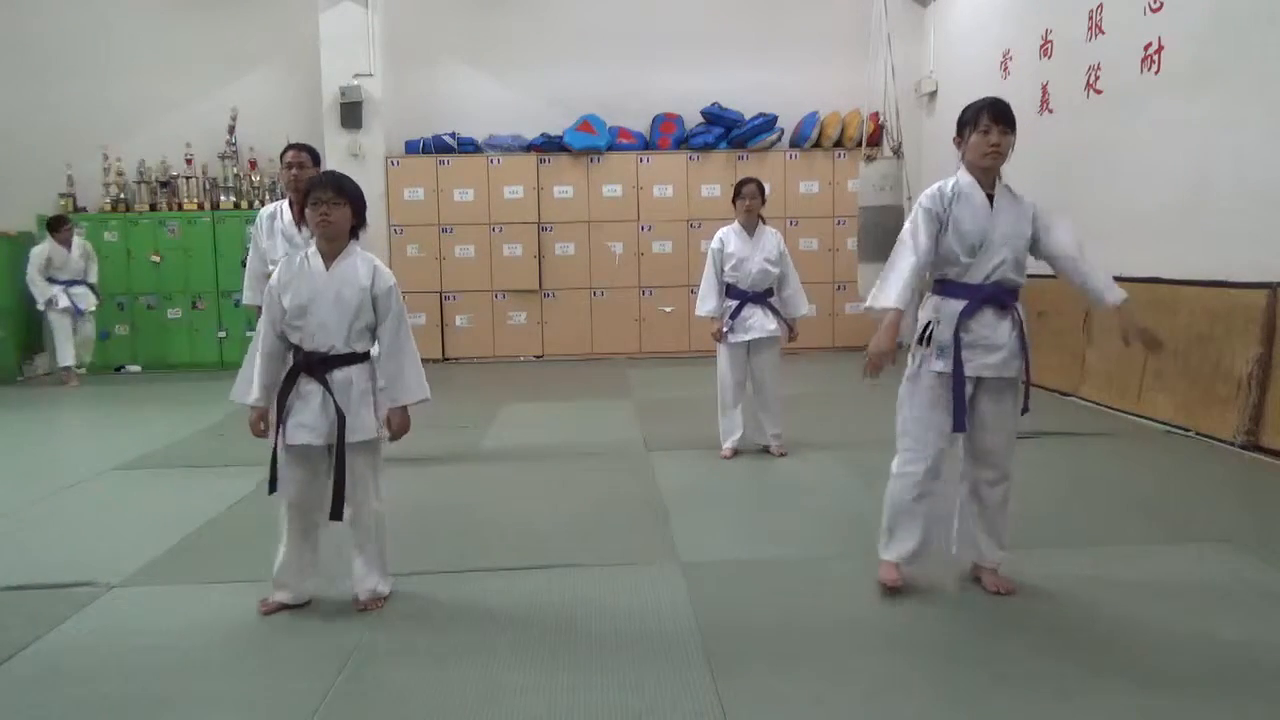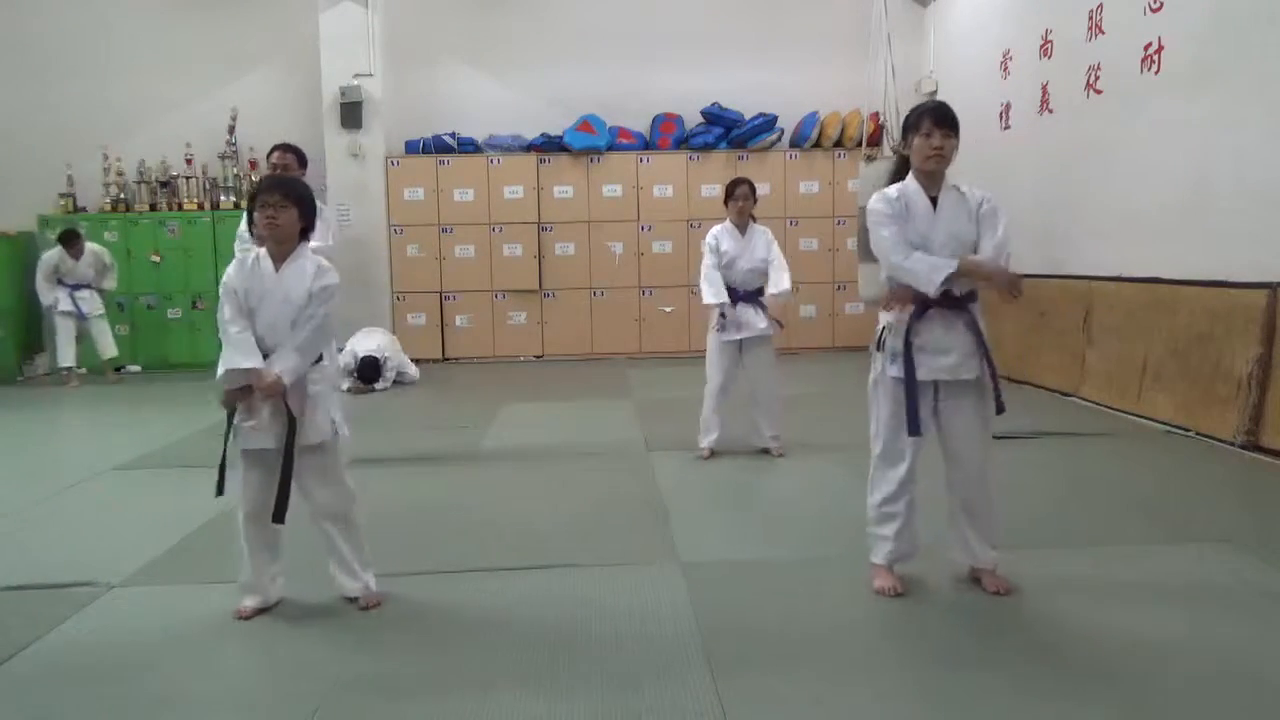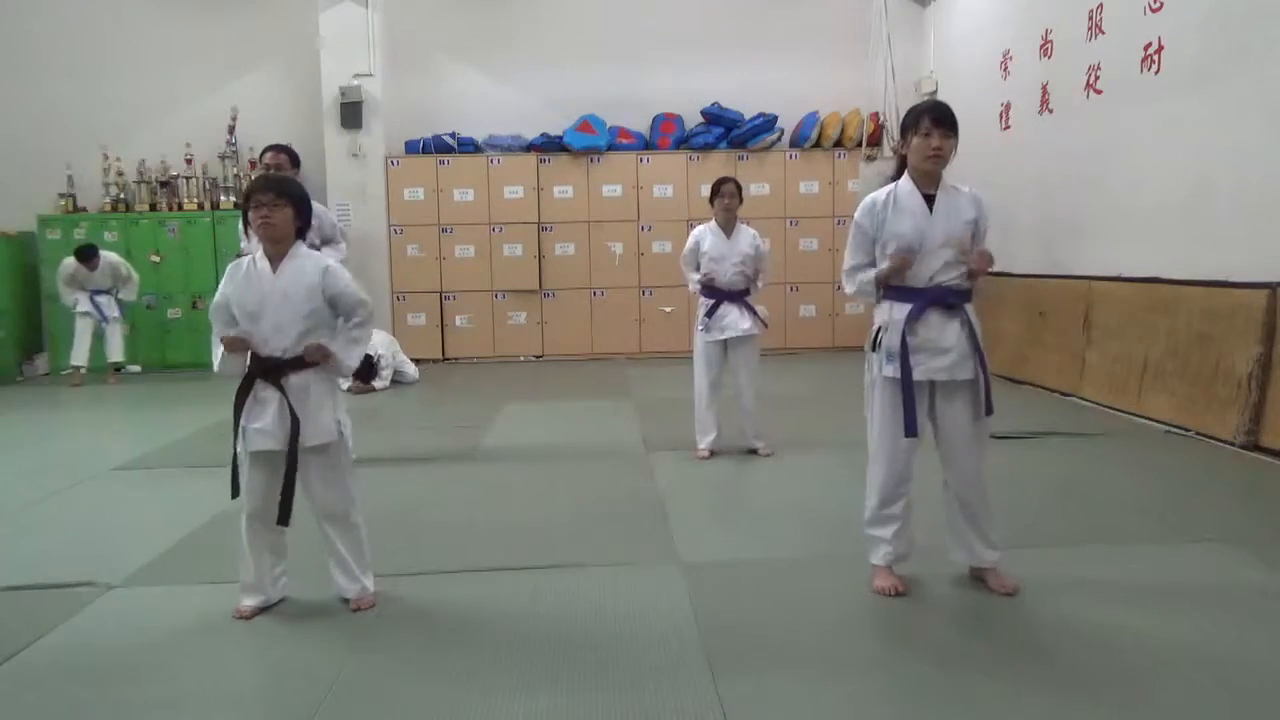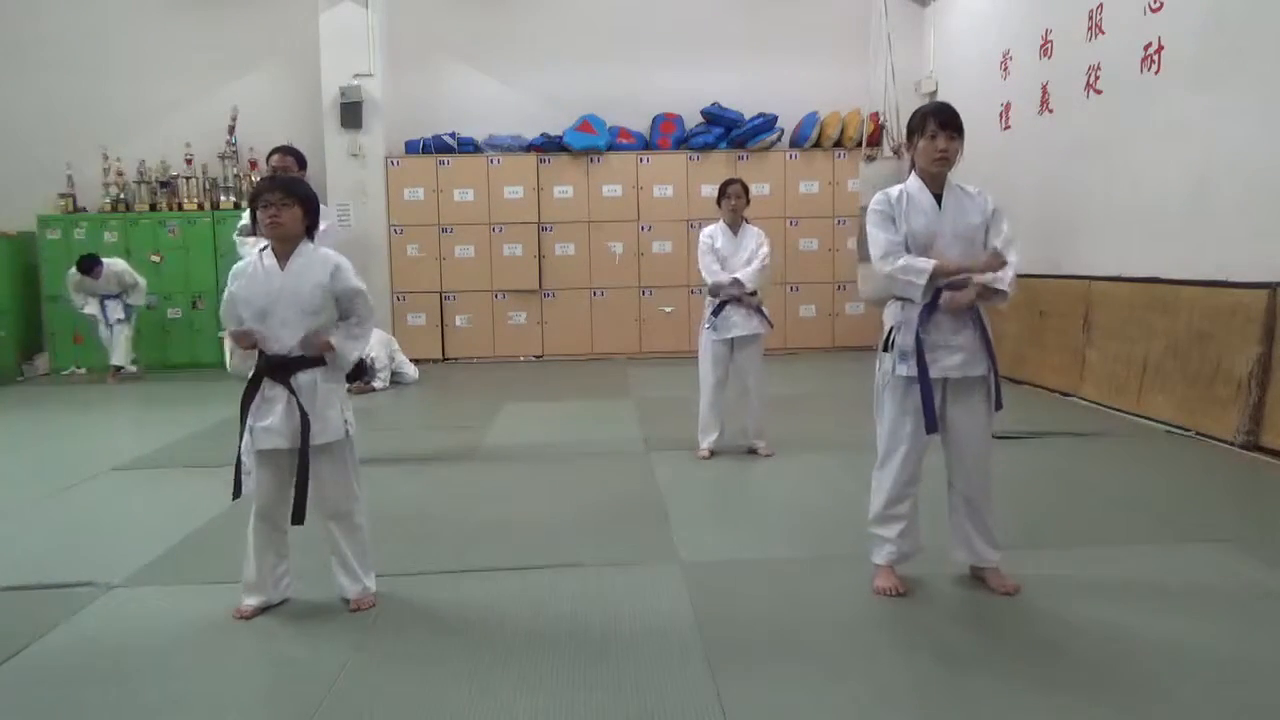
dt=0.4s
person 1, frame 1
left shoulder: (1024, 210)
right shoulder: (939, 198)
left elbow: (1071, 257)
right elbow: (910, 256)
left wrist: (1123, 310)
right wrist: (889, 323)
left hip: (1002, 338)
right hip: (947, 333)
left knee: (993, 460)
right knee: (920, 451)
left ankle: (986, 559)
right ankle: (894, 553)
person 1, frame 2
left shoulder: (977, 204)
right shoulder: (885, 203)
left elbow: (992, 259)
right elbow: (903, 261)
left wrist: (924, 289)
right wrist: (981, 273)
left hip: (960, 338)
right hip: (905, 340)
left knee: (970, 459)
right knee: (893, 456)
left ankle: (980, 559)
right ankle: (885, 558)
person 1, frame 3
left shoulder: (970, 205)
right shoulder: (877, 207)
right elbow: (853, 276)
left wrist: (980, 268)
right wrist: (887, 273)
left hip: (957, 337)
right hip: (899, 337)
left knee: (967, 457)
right knee: (891, 458)
left ankle: (982, 559)
right ankle: (885, 558)
person 1, frame 4
left shoulder: (980, 204)
right shoulder: (887, 203)
left elbow: (1002, 265)
right elbow: (892, 268)
left wrist: (972, 292)
right wrist: (965, 266)
left hip: (967, 338)
right hip: (911, 337)
left knee: (972, 457)
right knee: (899, 455)
left ankle: (982, 558)
right ankle: (886, 558)
person 2, frame 1
left shoulder: (373, 273)
right shoulder: (287, 271)
left elbow: (394, 340)
right elbow: (270, 339)
left wrist: (398, 403)
right wrist: (259, 401)
left hip: (354, 393)
right hip: (302, 394)
left knee: (363, 499)
right knee: (298, 499)
left ankle: (372, 583)
right ankle: (291, 586)
person 2, frame 2
left shoulder: (320, 273)
right shoulder: (239, 270)
left elbow: (307, 340)
right elbow: (234, 328)
left wrist: (274, 381)
right wrist: (255, 377)
left hip: (306, 397)
right hip: (254, 401)
left knee: (332, 498)
right knee: (255, 503)
left ankle: (359, 582)
right ankle: (260, 589)
person 2, frame 3
left shoulder: (322, 269)
right shoulder: (237, 274)
left elbow: (360, 316)
right elbow: (223, 327)
left wrist: (334, 352)
right wrist: (230, 346)
left hip: (312, 396)
right hip: (261, 399)
left knee: (334, 499)
right knee: (259, 503)
left ankle: (357, 583)
right ankle: (260, 588)
person 2, frame 4
left shoulder: (330, 266)
right shoulder: (243, 273)
left elbow: (360, 315)
right elbow: (234, 325)
left wrist: (334, 343)
right wrist: (240, 341)
left hip: (319, 394)
right hip: (268, 396)
left knee: (340, 498)
right knee: (267, 502)
left ankle: (358, 584)
right ankle: (263, 589)
person 3, frame 1
left shoulder: (774, 238)
right shoulder: (723, 237)
left elbow: (787, 280)
right elbow: (712, 279)
left wrist: (792, 319)
right wrist: (714, 318)
left hip: (766, 315)
right hip: (733, 315)
left knee: (767, 383)
right knee: (731, 382)
left ankle: (771, 438)
right ankle: (730, 440)
person 3, frame 2
left shoulder: (765, 236)
right shoulder: (716, 235)
left elbow: (778, 268)
right elbow: (710, 273)
left wrist: (776, 297)
right wrist: (726, 307)
left hip: (757, 313)
right hip: (724, 313)
left knee: (764, 382)
right knee: (717, 381)
left ankle: (770, 439)
right ankle: (707, 440)
person 3, frame 3
left shoulder: (751, 237)
right shoulder: (700, 235)
left elbow: (761, 271)
right elbow: (687, 269)
left wrist: (755, 281)
right wrist: (700, 281)
left hip: (742, 314)
right hip: (711, 313)
left knee: (748, 382)
right knee: (706, 382)
left ankle: (756, 440)
right ankle: (705, 441)
person 3, frame 4
left shoulder: (757, 235)
right shoulder: (709, 234)
left elbow: (759, 267)
right elbow: (710, 273)
left wrist: (730, 283)
right wrist: (742, 295)
left hip: (750, 315)
right hip: (718, 314)
left knee: (753, 382)
right knee: (712, 381)
left ankle: (757, 440)
right ankle: (707, 441)
